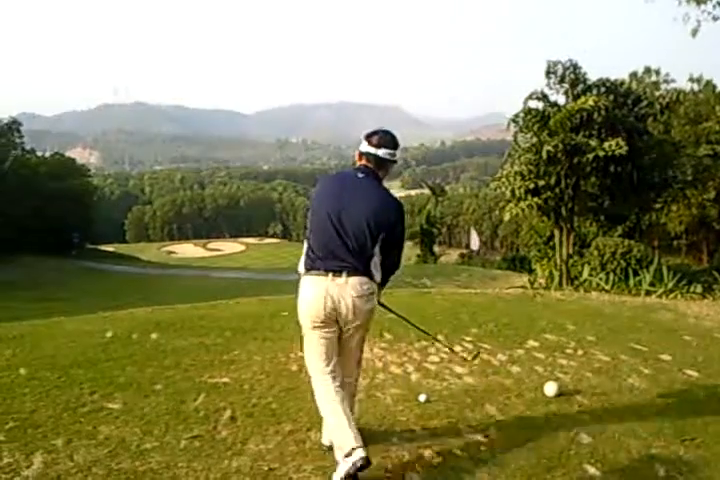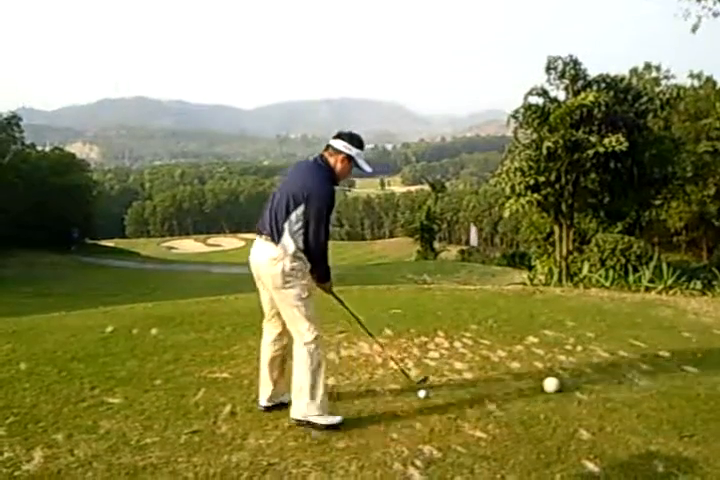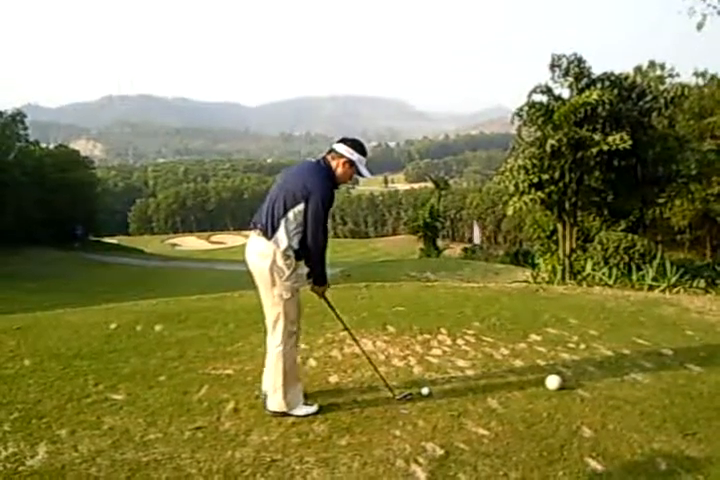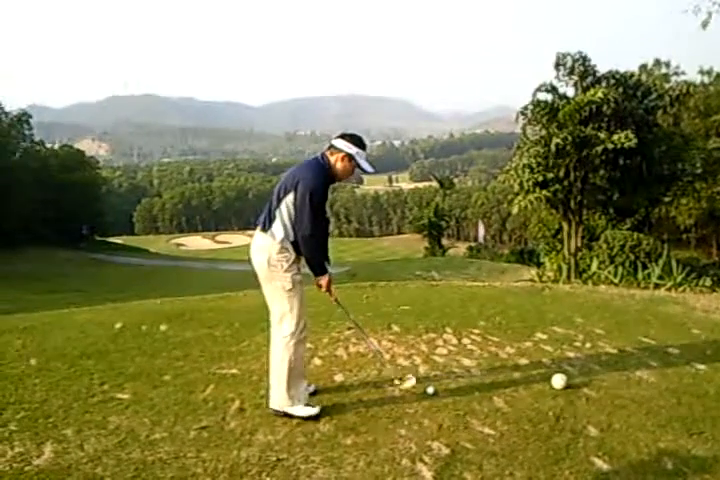
dt=0.7s
person 1, frame 1
left shoulder: (325, 186)
right shoulder: (390, 206)
right elbow: (391, 260)
right wrist: (374, 286)
left hip: (315, 285)
right hip: (357, 289)
left knee: (323, 369)
right knee: (348, 364)
right ankle: (343, 439)
person 1, frame 2
left shoulder: (302, 168)
right shoulder: (322, 187)
right elbow: (316, 237)
left wrist: (313, 268)
right wrist: (323, 276)
left hip: (262, 251)
right hip: (281, 259)
left knee: (275, 327)
right knee: (306, 334)
left ankle: (272, 394)
right ankle: (308, 407)
person 1, frame 3
left shoulder: (304, 169)
right shoulder: (321, 187)
right elbow: (316, 238)
left wrist: (310, 272)
right wrist: (320, 279)
left hip: (260, 246)
right hip: (274, 255)
left knee: (285, 324)
right knee: (284, 330)
left ankle: (273, 385)
right ankle: (283, 400)
person 1, frame 4
left shoulder: (315, 173)
right shoulder: (313, 178)
left elbow: (317, 226)
right elbow: (306, 230)
left wrist: (323, 267)
right wrist: (320, 271)
left hip: (277, 250)
right hip: (275, 252)
left knee: (285, 323)
right knee: (292, 326)
left ankle: (286, 384)
right ankle: (286, 398)
